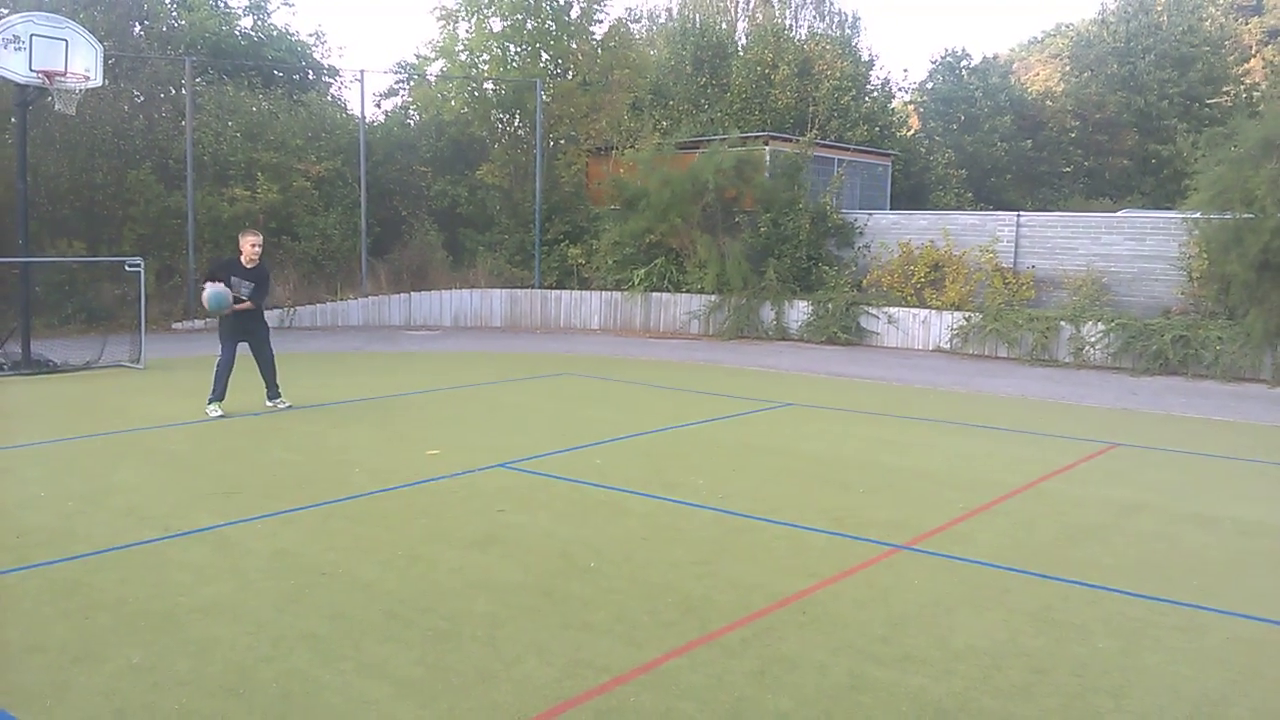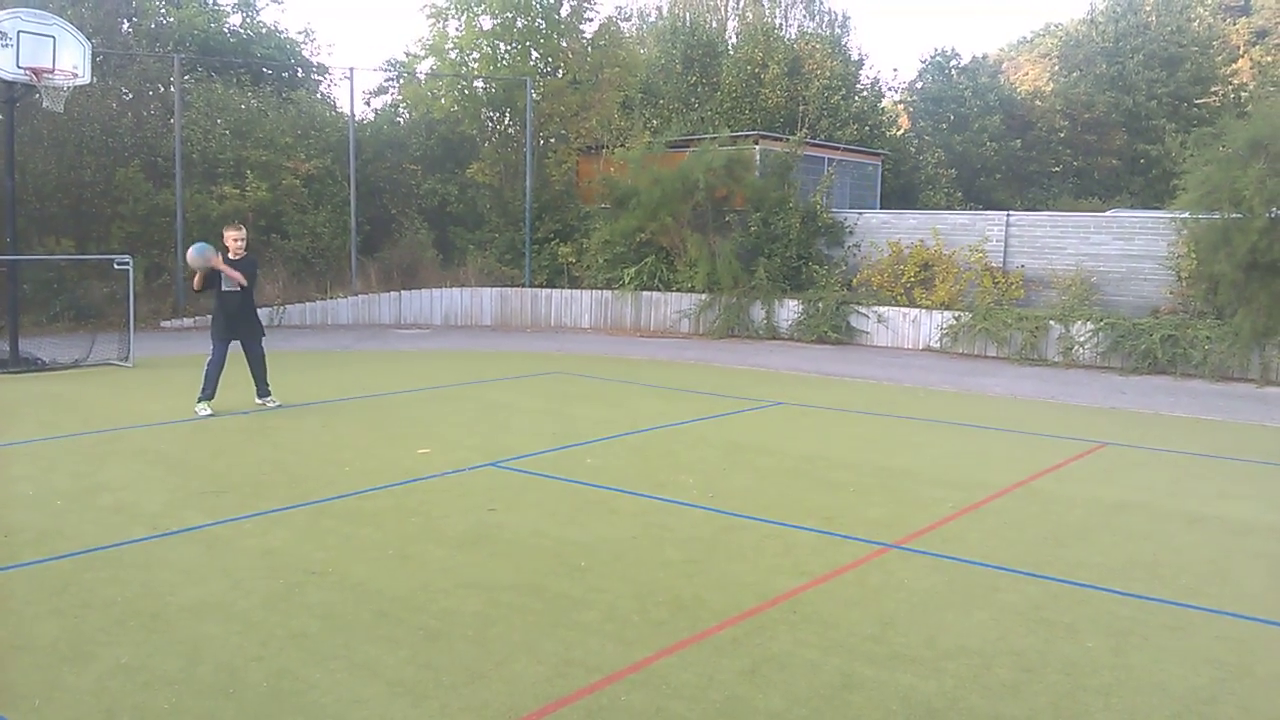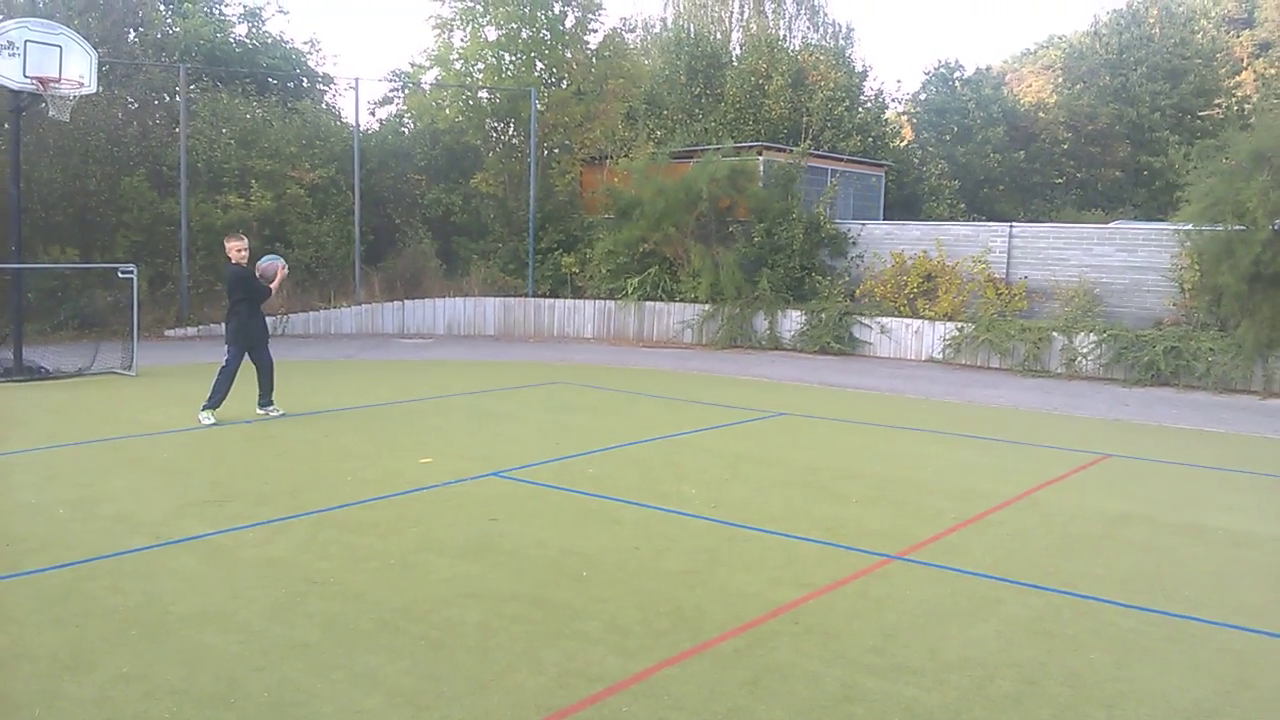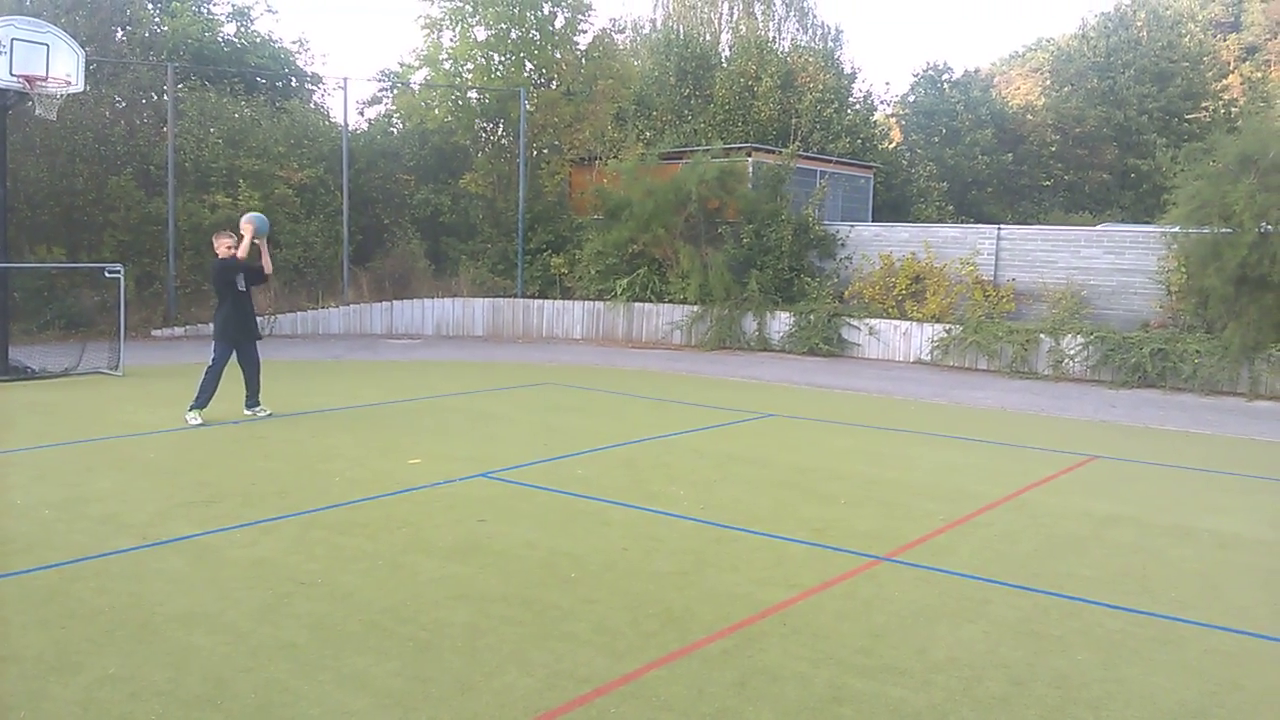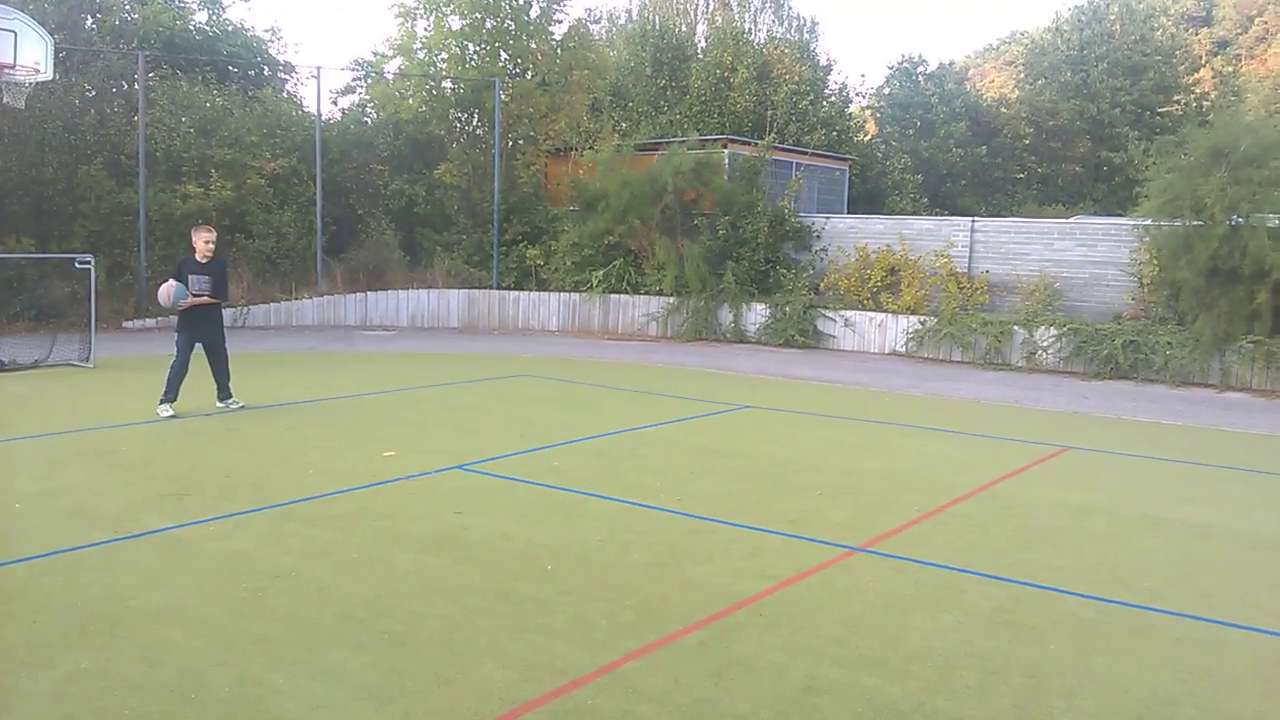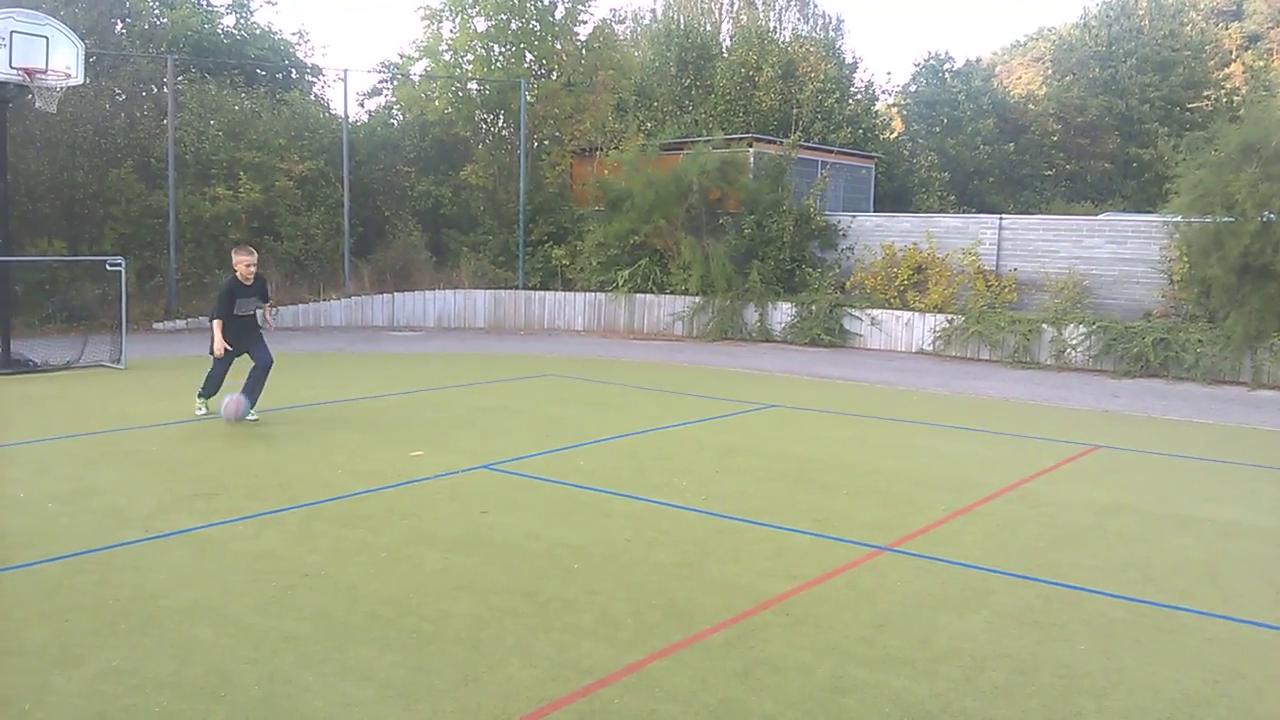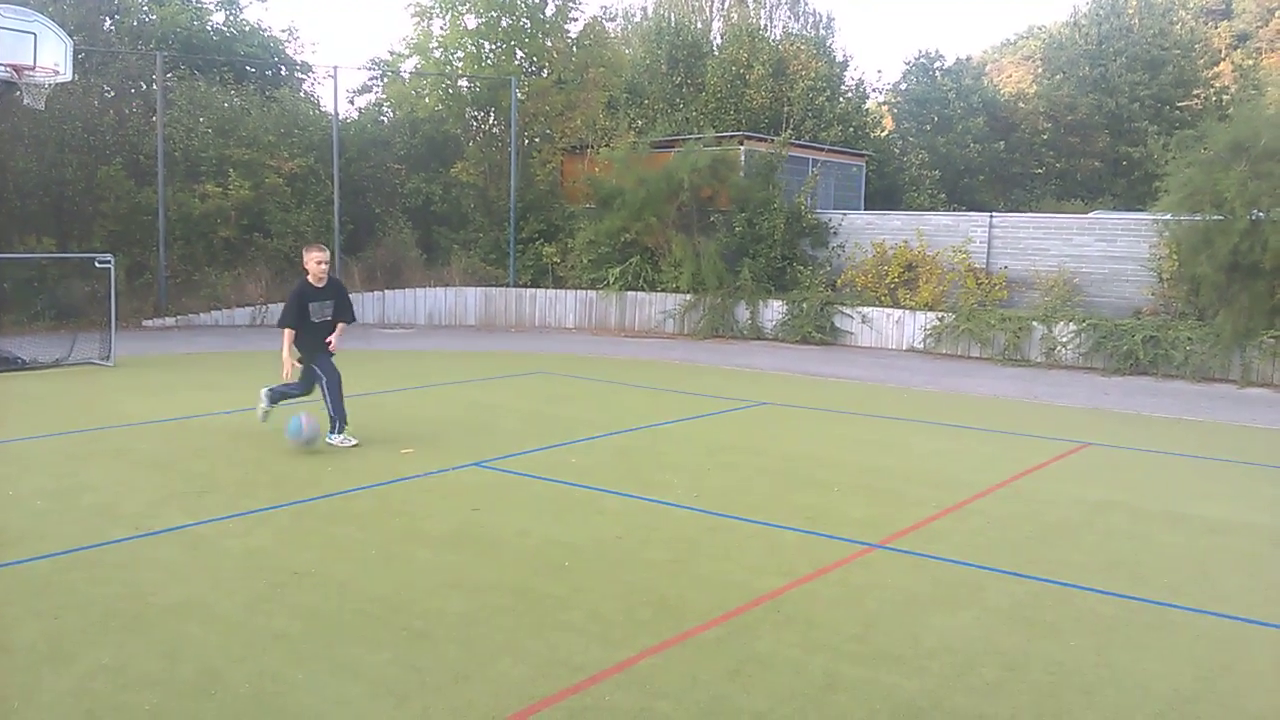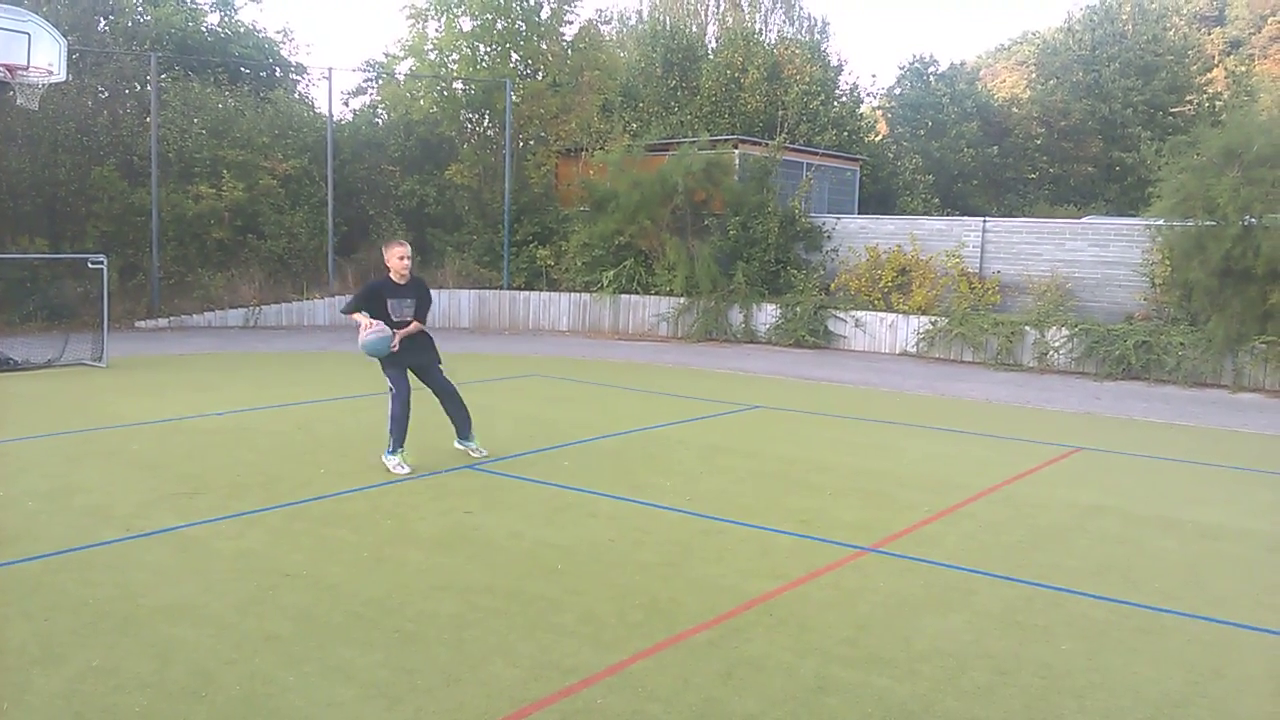
dt=0.5s
person 1, frame 1
left shoulder: (262, 271)
right shoulder: (227, 264)
left elbow: (255, 302)
right elbow: (208, 281)
left wrist: (234, 306)
left hip: (254, 321)
right hip: (230, 322)
left knee: (267, 358)
right knee: (226, 359)
left ankle: (273, 396)
right ankle: (214, 402)
person 1, frame 2
left shoulder: (249, 262)
right shoulder: (218, 261)
left elbow: (245, 281)
right elbow: (198, 287)
left wrist: (223, 268)
right wrist: (200, 273)
left hip: (247, 321)
right hip: (223, 322)
left knee: (257, 358)
right knee: (216, 360)
left ankle: (263, 394)
right ankle: (203, 401)
person 1, frame 3
left shoulder: (244, 271)
right shoulder: (237, 273)
left elbow: (256, 293)
right elbow: (264, 294)
left wrist: (273, 279)
right wrist: (279, 279)
left hip: (254, 329)
right hip: (238, 330)
left knee: (266, 365)
right knee: (229, 369)
left ankle: (265, 404)
right ankle: (208, 409)
person 1, frame 4
left shoulder: (242, 267)
right shoulder: (221, 267)
left elbow: (266, 274)
right elbow: (242, 256)
left wrist: (263, 247)
right wrist: (248, 235)
left hip: (246, 326)
right hip: (226, 328)
left knee: (252, 366)
right knee: (216, 367)
left ankle: (252, 404)
right ankle: (195, 409)
person 1, frame 5
left shoulder: (219, 265)
right shoulder: (184, 263)
left elbow: (220, 297)
left wrist: (195, 301)
left hip: (211, 322)
right hip: (187, 322)
left knee: (220, 360)
right knee: (180, 362)
left ankle: (224, 397)
right ankle: (166, 402)
person 1, frame 6
left shoulder: (260, 281)
right shoulder: (229, 287)
right elbow: (217, 315)
left wrist: (267, 313)
right wrist: (218, 339)
left hip: (251, 331)
right hip: (231, 332)
left knee: (265, 362)
right knee: (220, 370)
left ankle: (246, 406)
right ankle: (202, 397)
person 1, frame 7
left shoulder: (337, 287)
right shoulder: (301, 291)
left elbow: (344, 317)
right elbow: (289, 325)
left wrist: (336, 334)
right wrist: (286, 354)
left hip: (327, 341)
right hip: (308, 342)
left knee: (306, 386)
right knee: (331, 377)
left ankle: (271, 394)
right ankle: (336, 432)
person 1, frame 8
left shoulder: (419, 286)
right shoulder: (377, 287)
left elbow: (419, 322)
right elbow: (351, 310)
left wrist: (402, 334)
right wrist: (363, 321)
left hip: (416, 345)
right hip: (390, 351)
left knee: (445, 389)
right knee: (401, 390)
left ankle: (465, 437)
right ankle: (394, 452)
